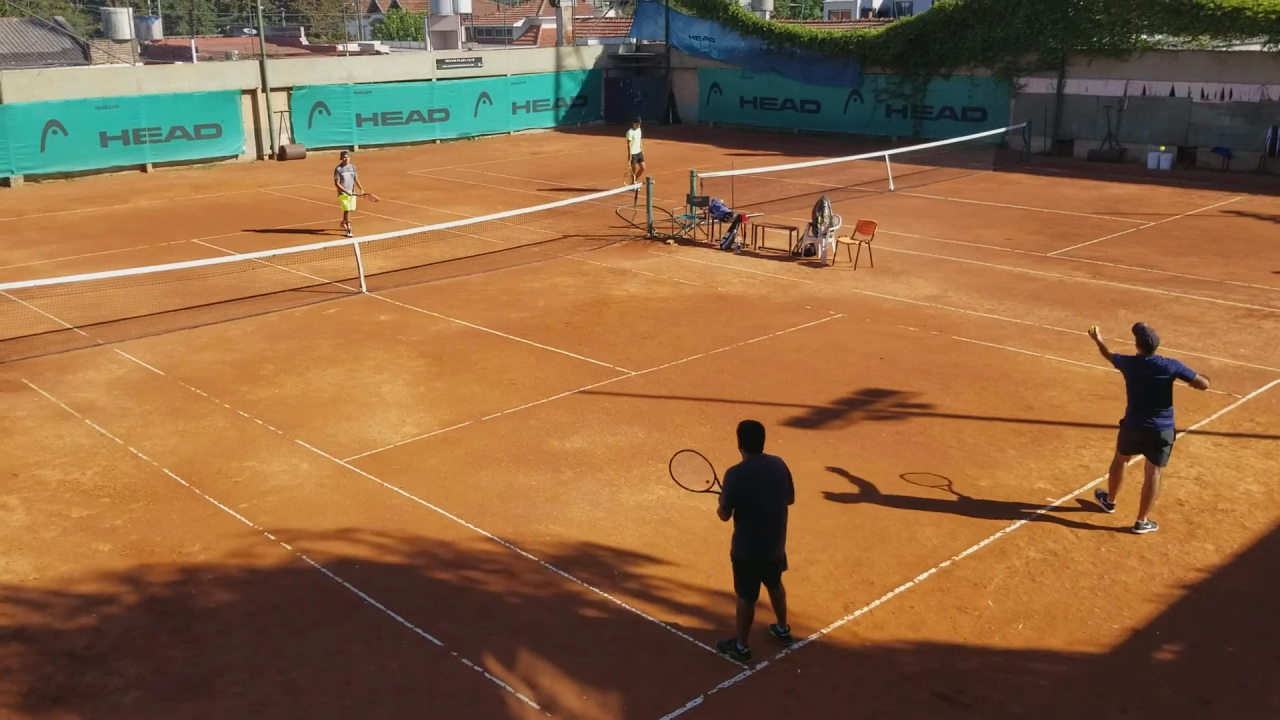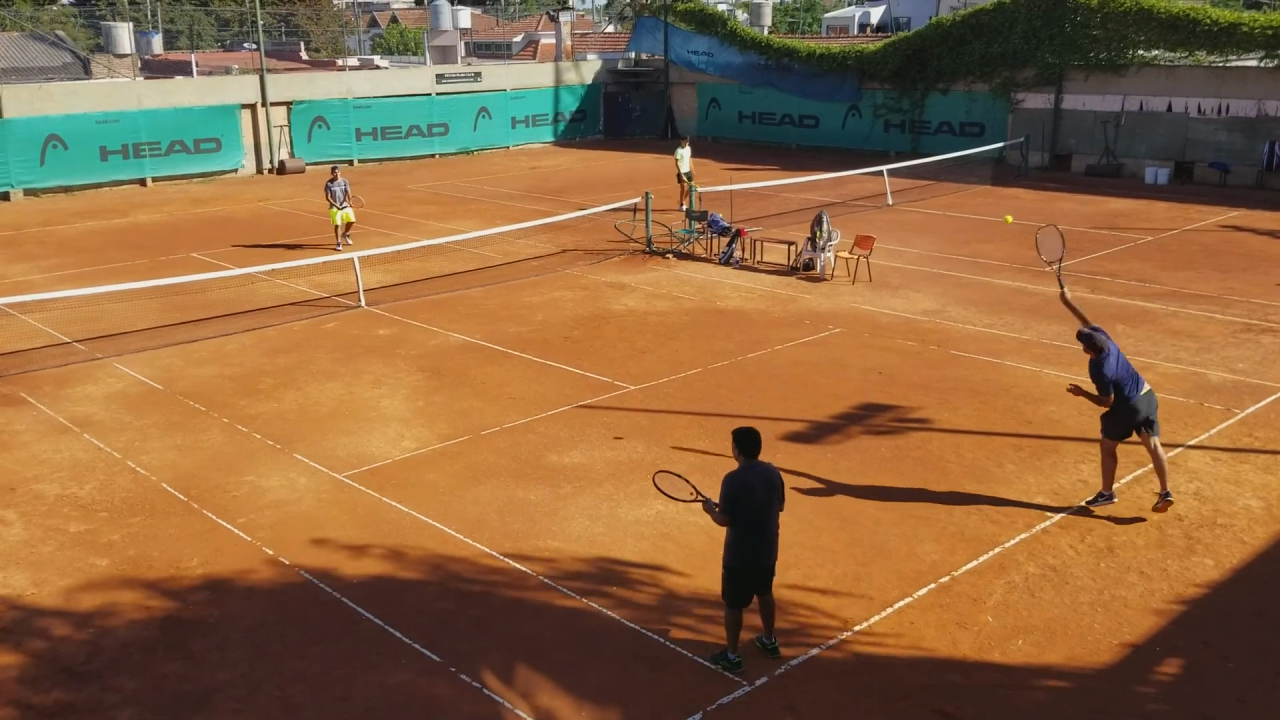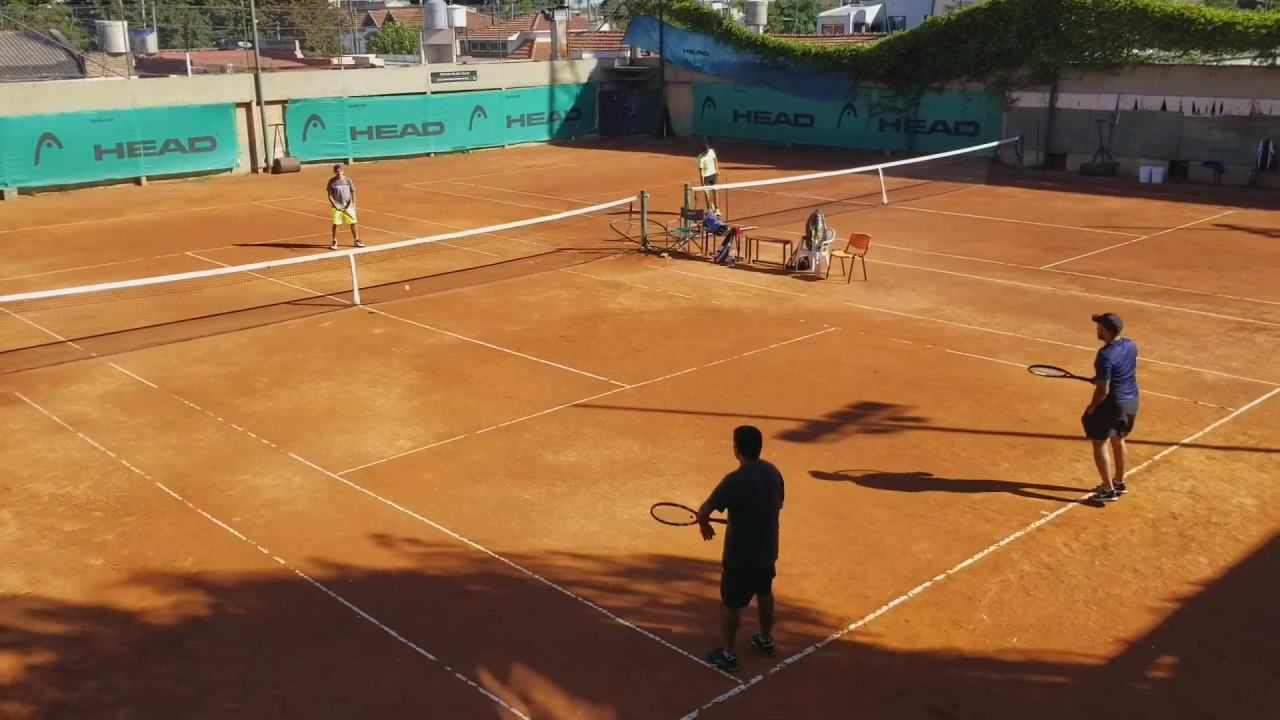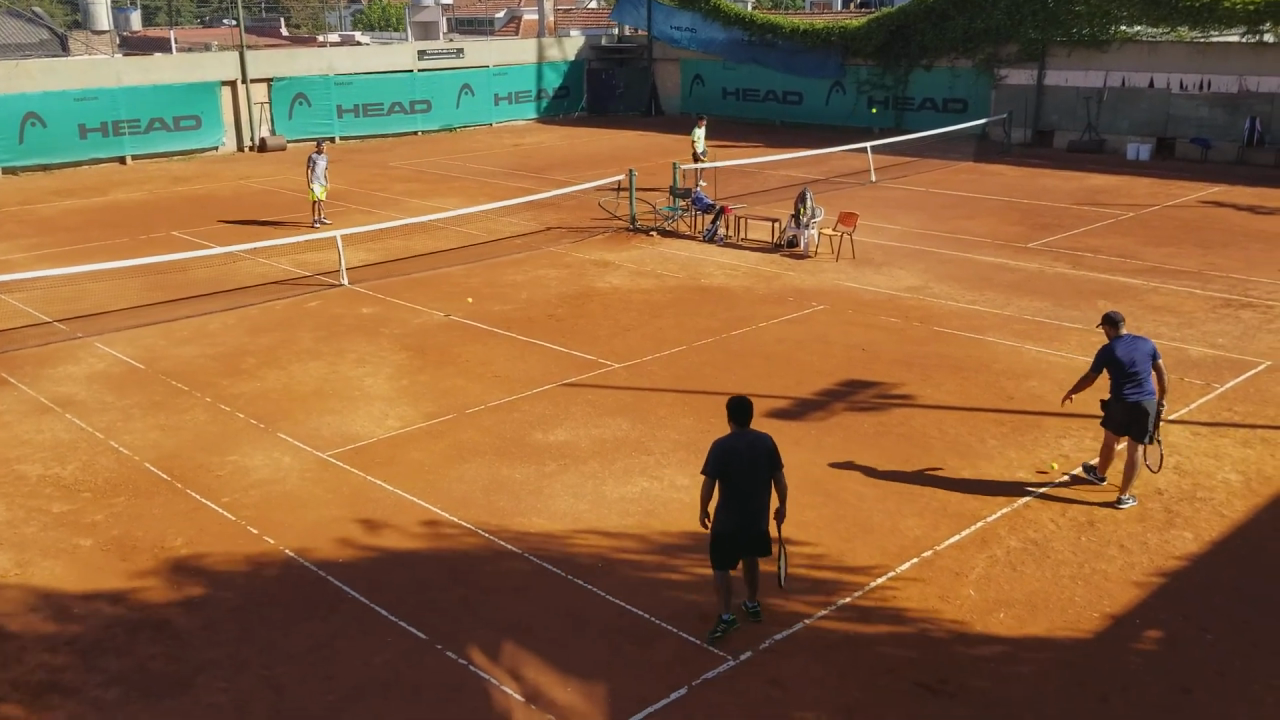
dt=1s
person 1, frame 1
left shoulder: (735, 474)
right shoulder: (779, 465)
left elbow: (724, 515)
right elbow: (790, 499)
left wrist: (721, 502)
left hip: (747, 547)
right hip: (775, 542)
left knee: (746, 596)
right knee: (775, 584)
left ankle: (741, 646)
right ankle: (783, 629)
person 1, frame 2
left shoulder: (733, 479)
right shoulder: (773, 473)
left elbow: (723, 520)
right elbow: (780, 506)
left wrist: (710, 508)
left hip: (739, 554)
right hip: (767, 549)
left knee: (733, 604)
right knee: (765, 595)
left ankle: (732, 656)
right ankle: (770, 641)
person 1, frame 3
left shoulder: (735, 480)
right shoulder: (773, 471)
left elbow: (704, 510)
left wrist: (704, 525)
left hip: (740, 553)
right hip: (767, 548)
left knee: (731, 602)
right knee: (764, 594)
left ankle: (727, 654)
right ankle: (765, 640)
person 1, frame 4
left shoulder: (721, 446)
right shoulder: (766, 441)
left elbow: (709, 483)
right elbow: (779, 478)
left wrist: (703, 511)
right wrist: (782, 506)
left hip: (728, 519)
right hip: (758, 517)
left knee: (721, 566)
right knee: (751, 559)
left ankle: (726, 617)
right ankle: (752, 604)
person 2, frame 1
left shoulder: (1129, 363)
right shoulder: (1170, 366)
left elbow: (1110, 355)
right elbow: (1204, 384)
left wrist: (1098, 340)
right wrist: (1197, 381)
left hip: (1134, 426)
right hip: (1162, 429)
left knee: (1120, 459)
right knee: (1153, 473)
left ankle: (1109, 501)
right ankle: (1142, 521)
person 2, frame 2
left shoulder: (1100, 372)
right shoulder: (1103, 341)
left elbow: (1107, 402)
right elbow: (1086, 323)
left wrist: (1082, 393)
right wrist: (1068, 302)
left hip: (1129, 408)
right hip: (1147, 398)
left knee: (1107, 446)
right knee: (1154, 446)
left ankle: (1107, 493)
right ankle: (1164, 492)
person 2, frame 3
left shoulder: (1105, 355)
right shoulder: (1129, 345)
left elbow: (1103, 390)
left wrist: (1092, 407)
left hip: (1114, 404)
right hip: (1132, 401)
left knee: (1100, 443)
right knee: (1118, 440)
left ankle: (1108, 490)
right ankle: (1119, 482)
person 2, frame 4
left shoulder: (1107, 350)
right shoulder: (1147, 343)
left elbow: (1089, 379)
right elbow: (1162, 374)
left wrist: (1070, 393)
right wrist: (1161, 399)
left hip: (1121, 404)
right hip: (1147, 403)
left knee: (1110, 441)
right knee: (1135, 449)
left ankle: (1100, 474)
right ankle: (1124, 496)
